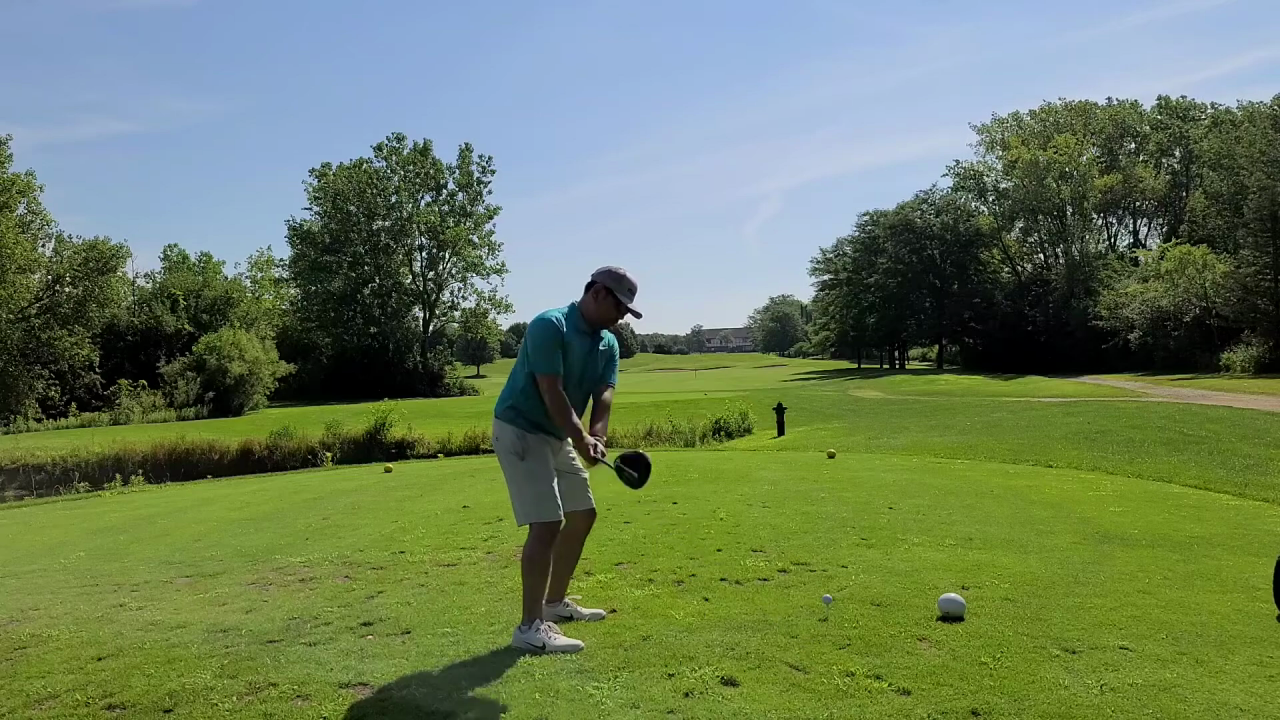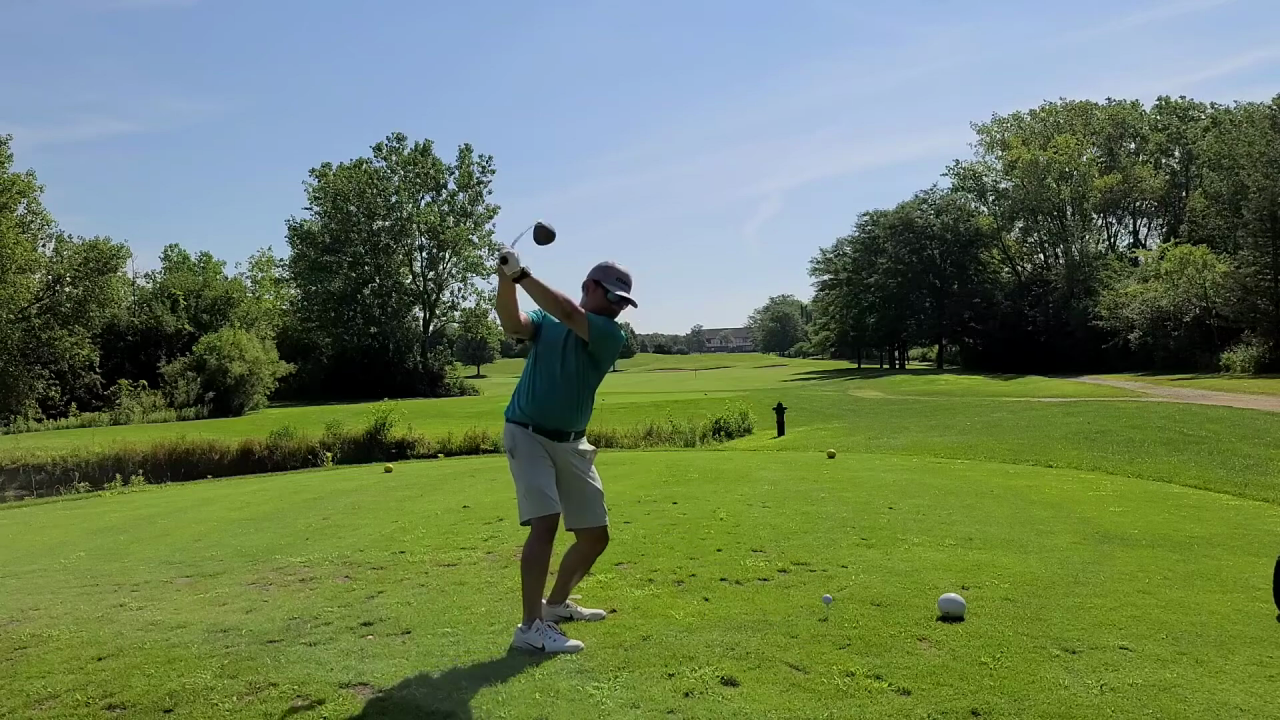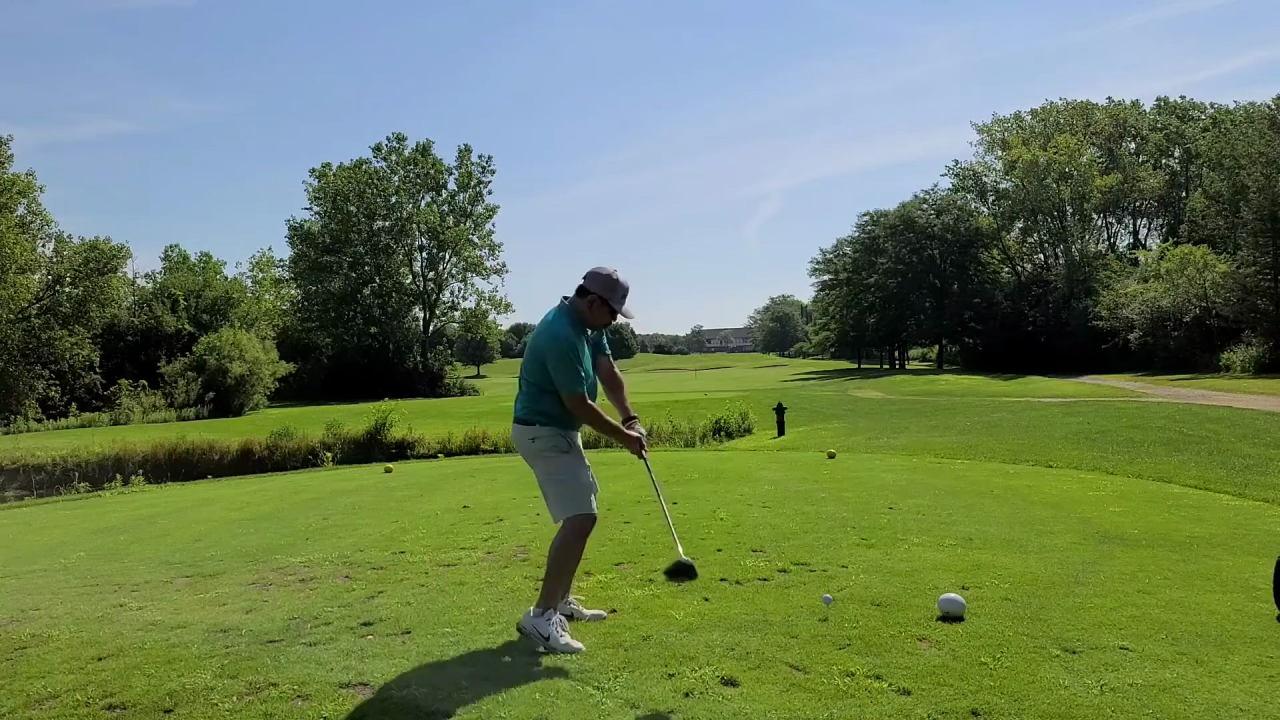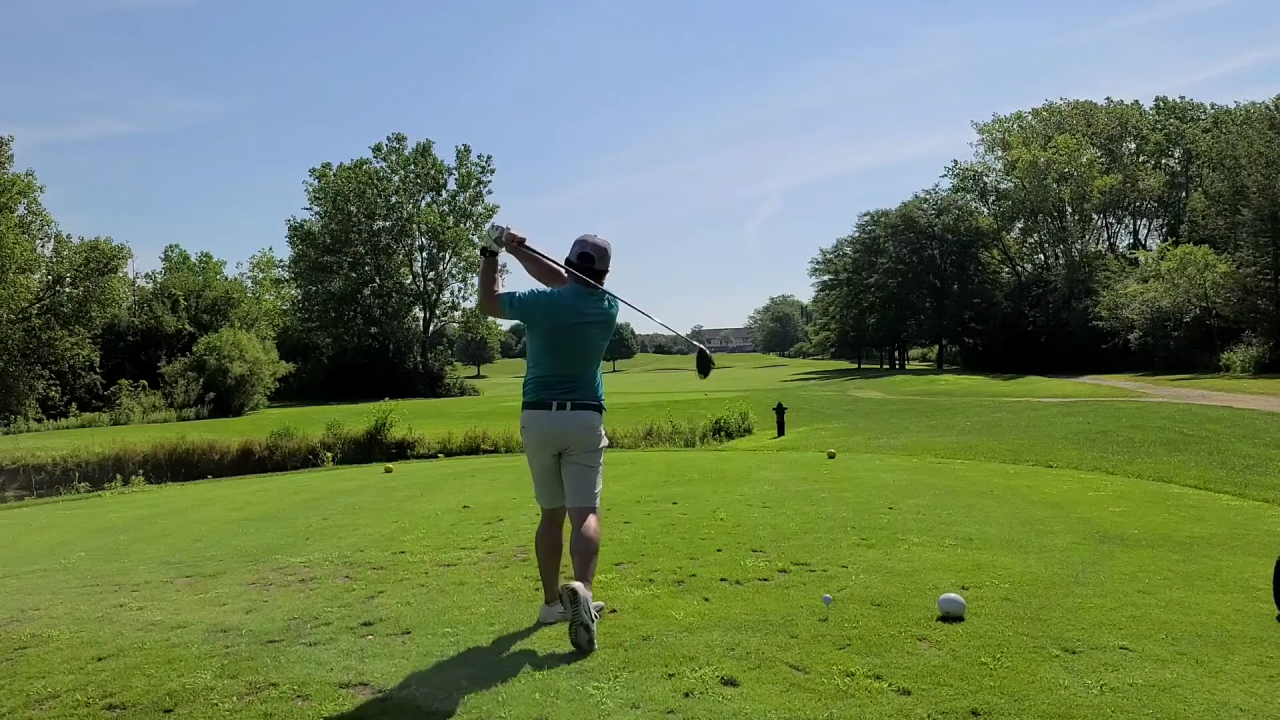
dt=0.4s
person 1, frame 1
left shoulder: (608, 343)
right shoulder: (549, 325)
left elbow: (604, 396)
right elbow: (551, 392)
left wrist: (597, 438)
right wrist: (580, 436)
left hip: (554, 438)
right hip: (521, 433)
left knee: (581, 517)
right knee: (546, 524)
left ankle: (555, 602)
right ankle: (531, 626)
person 1, frame 2
left shoulder: (610, 335)
right shoulder: (547, 317)
left elbow: (569, 315)
right elbow: (512, 324)
left wrist: (524, 276)
right wrist: (506, 280)
left hip: (571, 445)
right hip: (526, 435)
left knee: (596, 535)
right knee: (545, 521)
left ankle: (557, 602)
right ankle: (531, 625)
person 1, frame 3
left shoulder: (590, 328)
right shoulder: (558, 333)
left elbow: (609, 373)
right elbow: (580, 407)
left wrist: (629, 417)
right wrist: (621, 436)
left hip: (559, 434)
right hip: (544, 435)
left knee: (583, 517)
right knee: (579, 519)
left ankle: (560, 600)
right ankle: (542, 615)
person 1, frame 4
left shoulder: (542, 303)
right shoulder: (607, 307)
left elbow: (486, 304)
right elbow: (563, 284)
left wrist: (491, 254)
right wrist: (519, 250)
left hip: (537, 419)
right hip: (583, 422)
left knee: (552, 512)
right knee: (584, 513)
left ankle: (552, 600)
right ankle: (581, 591)
